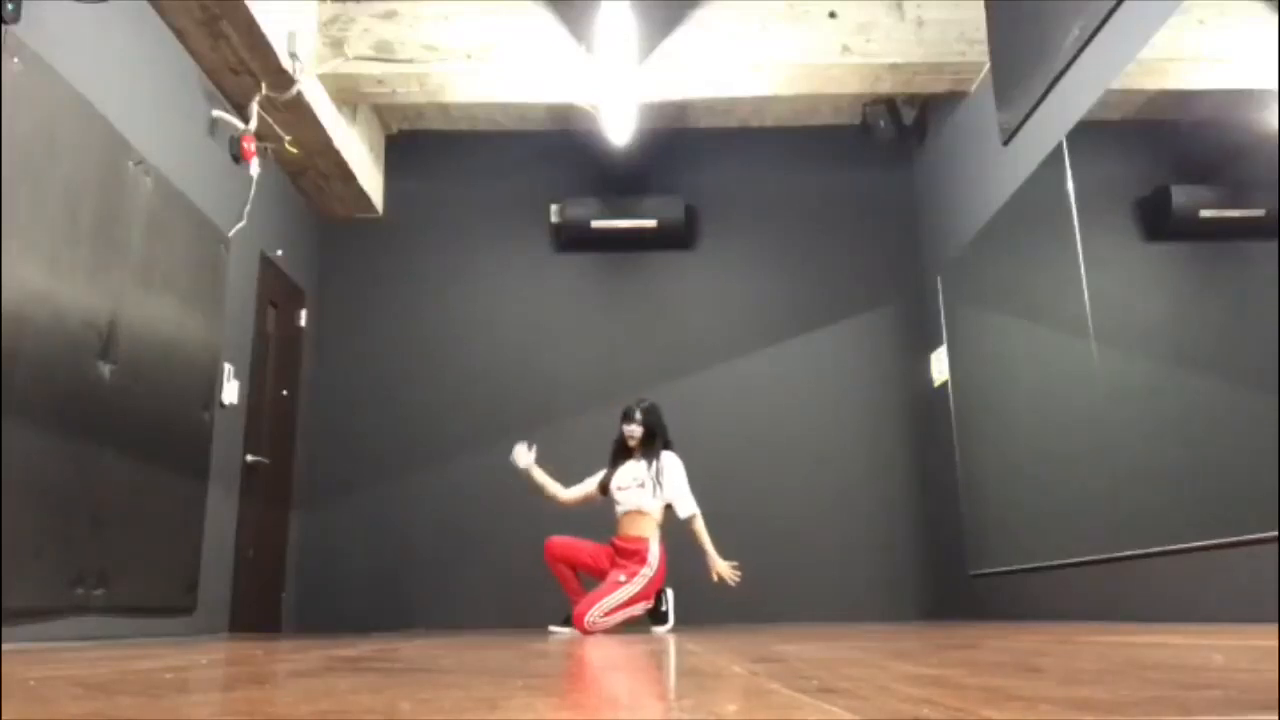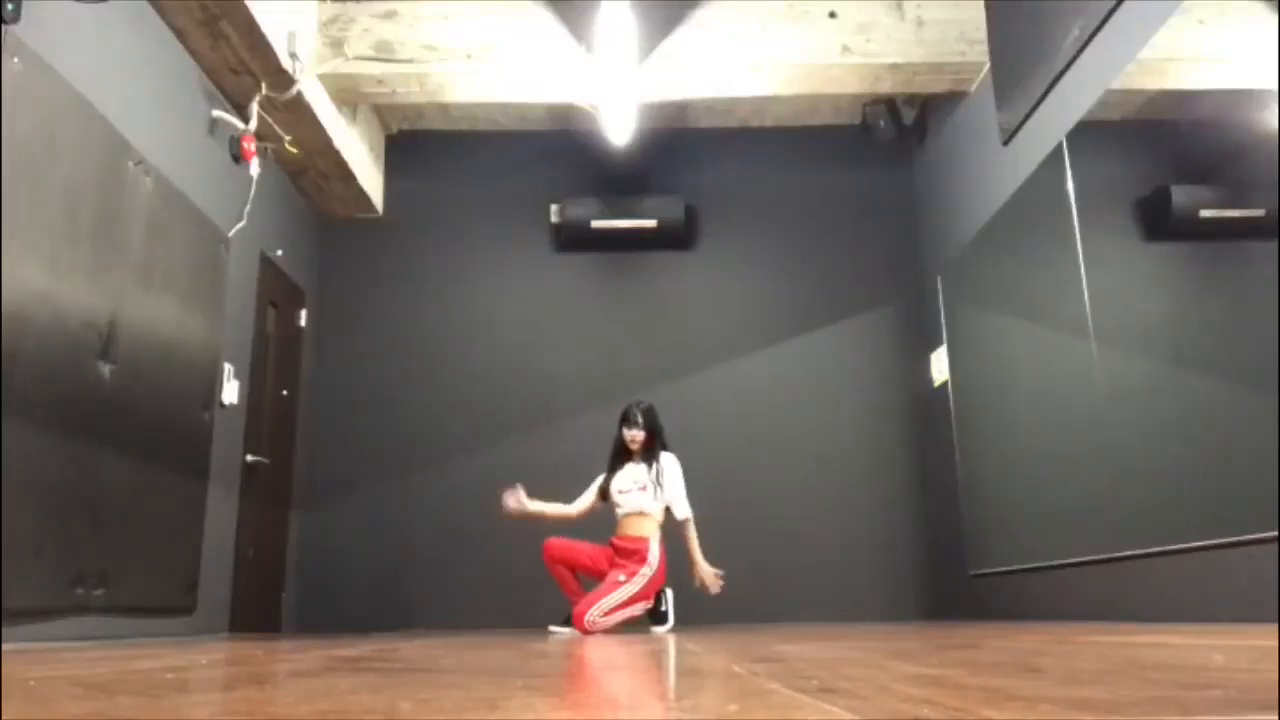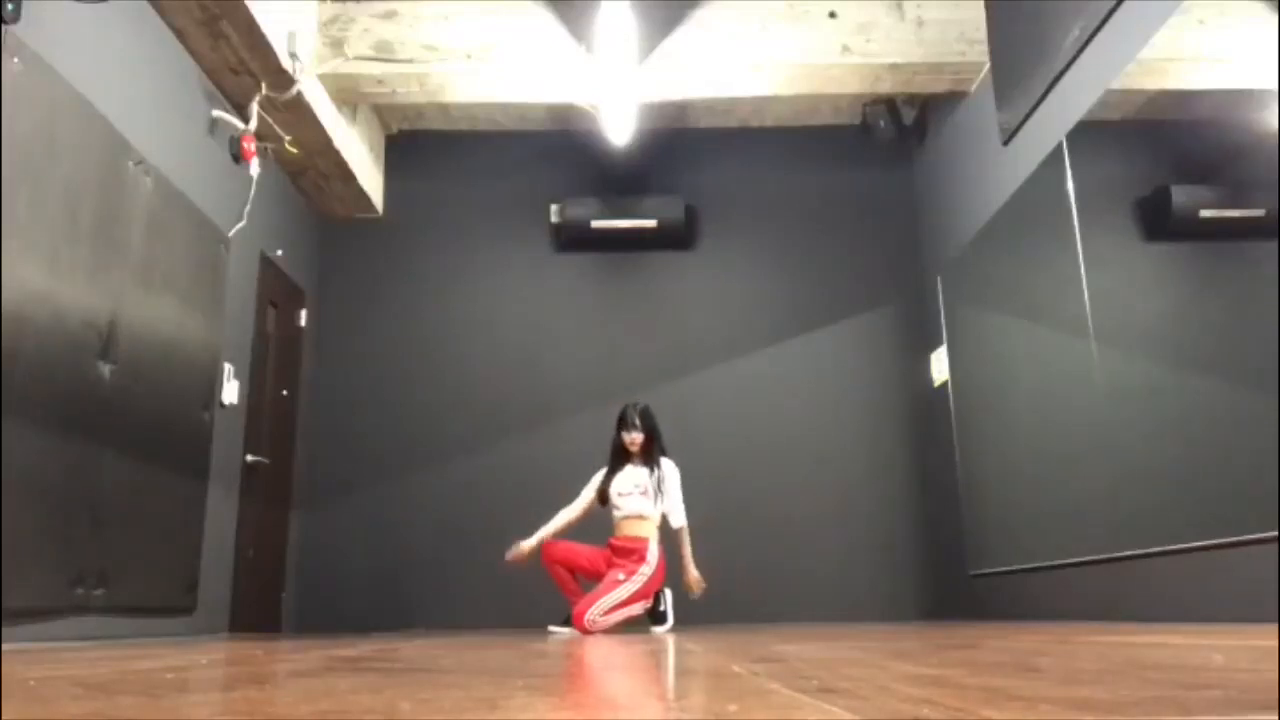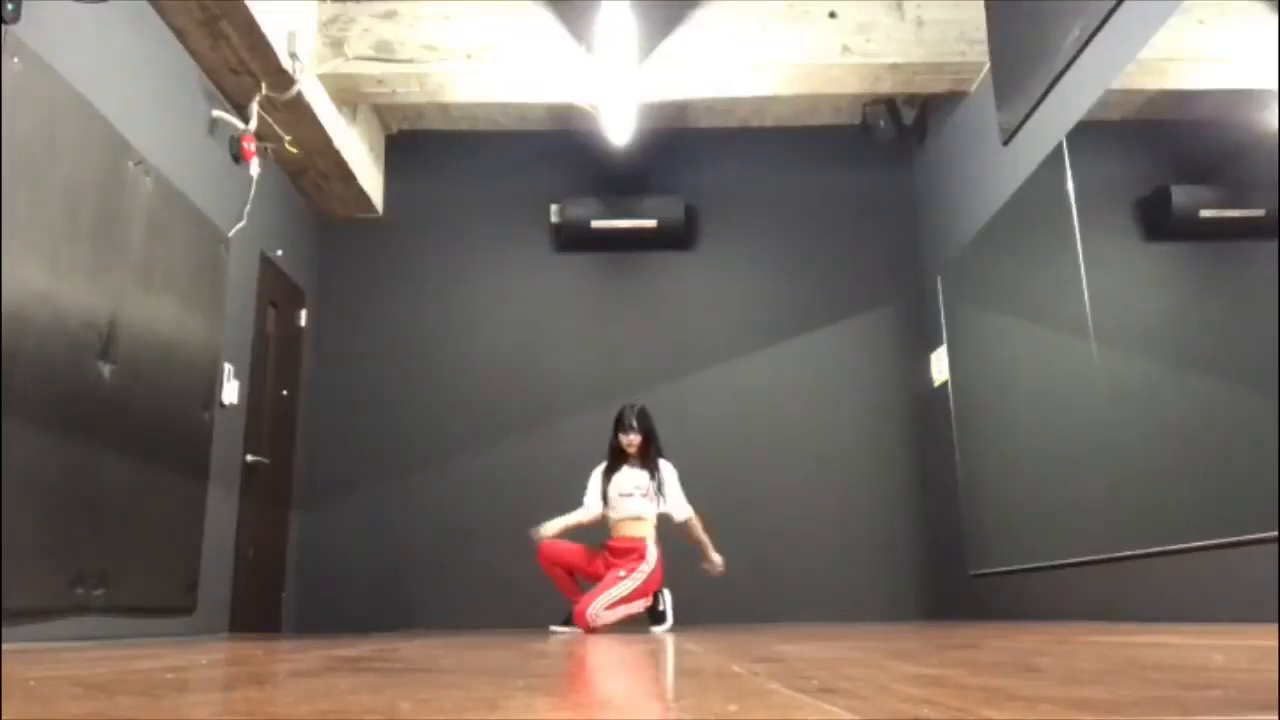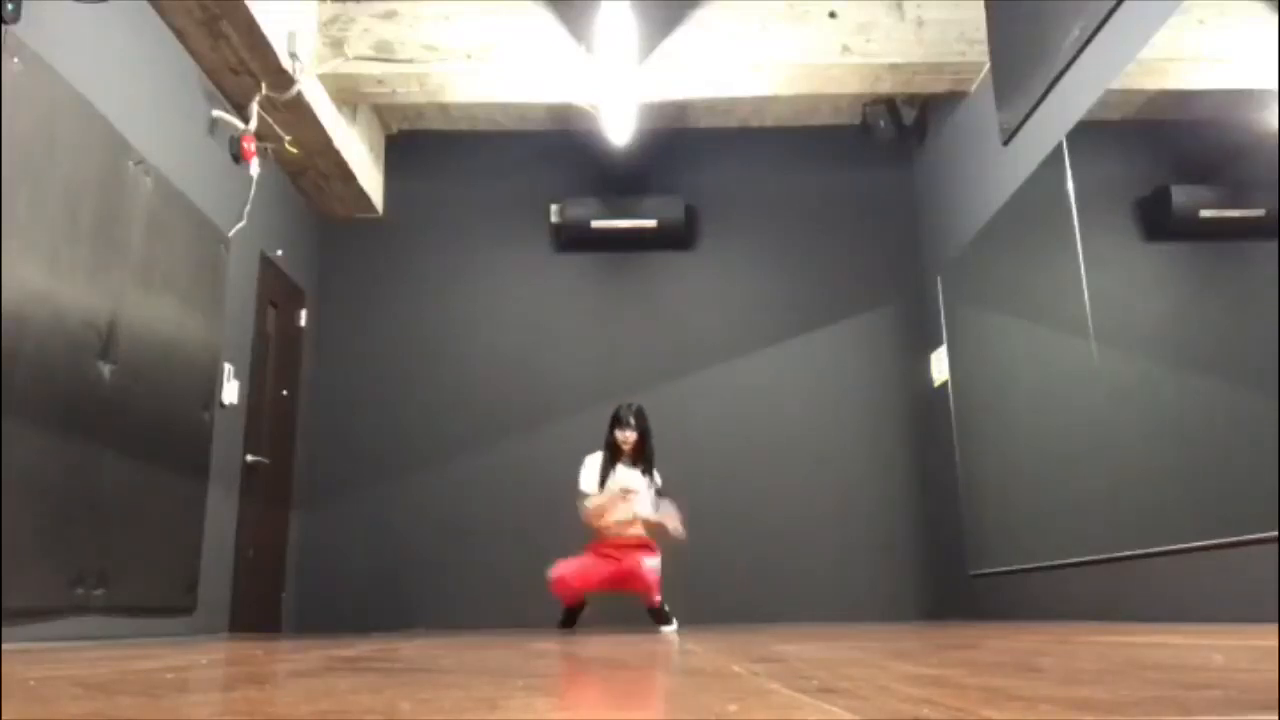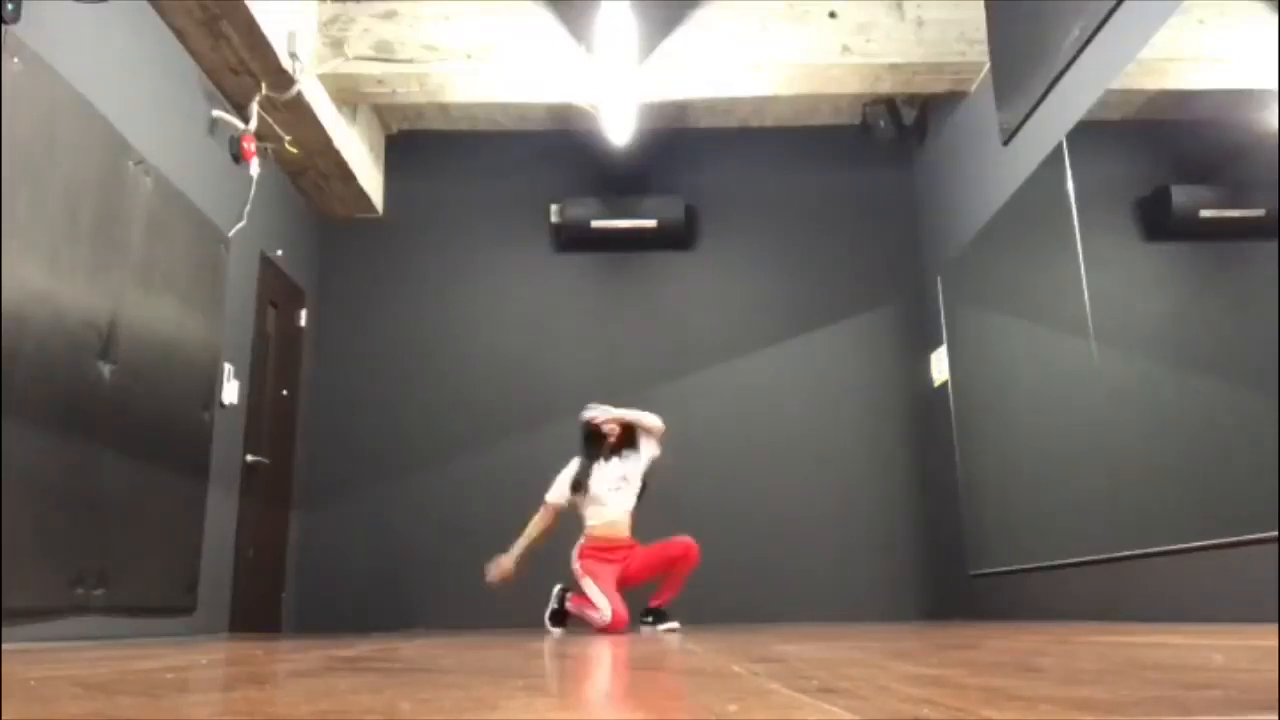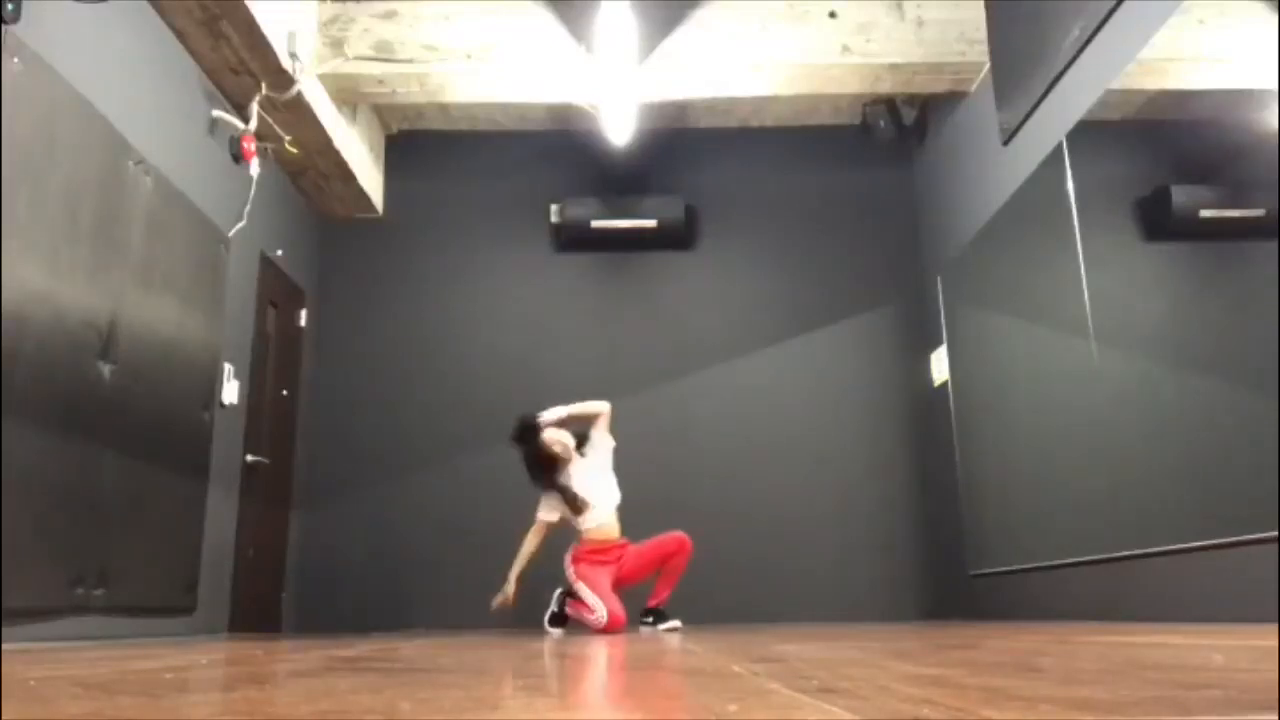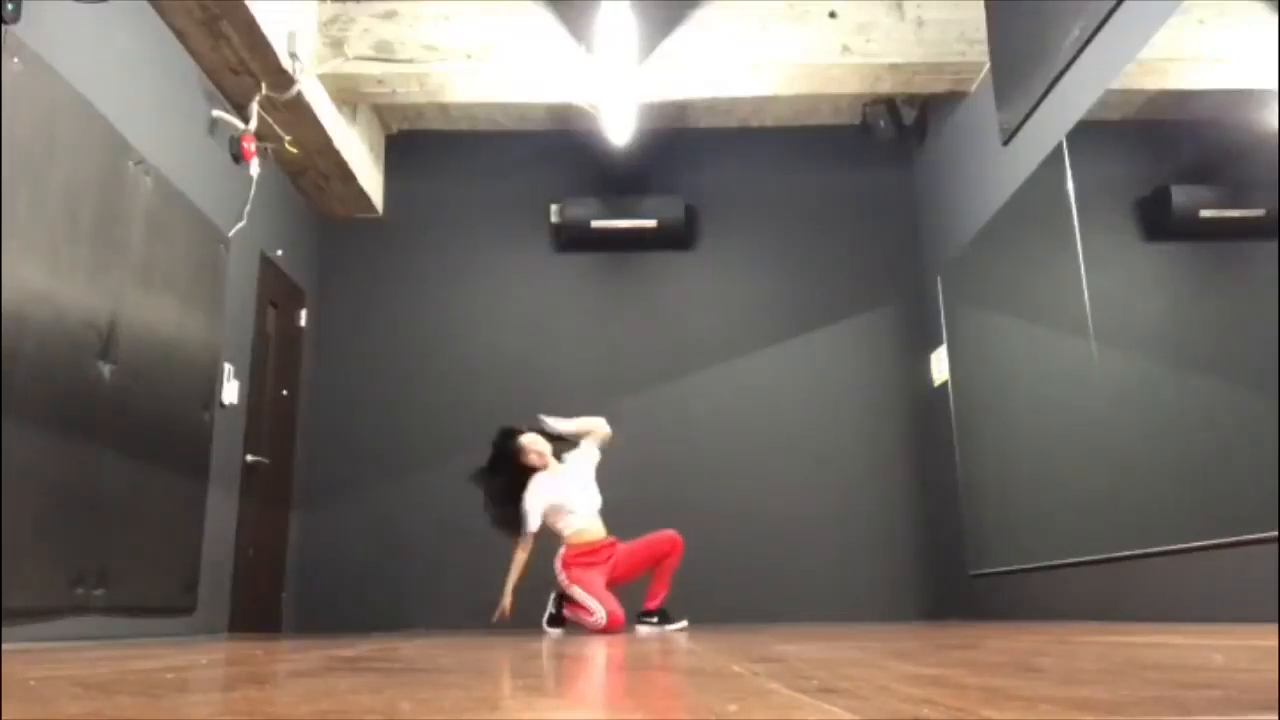
dt=0.2s
person 1, frame 1
left shoulder: (667, 461)
right shoulder: (617, 468)
left elbow: (691, 511)
right elbow: (567, 496)
left wrist: (712, 557)
right wrist: (531, 469)
left hip: (647, 559)
right hip: (616, 553)
left knee: (586, 621)
right knee: (555, 547)
left ankle: (652, 603)
right ankle: (582, 609)
person 1, frame 2
left shoulder: (666, 462)
right shoulder: (615, 471)
left elbow: (684, 514)
right elbow: (575, 510)
left wrist: (698, 562)
right wrist: (528, 506)
left hip: (647, 559)
right hip: (616, 554)
left knee: (586, 622)
right knee: (554, 549)
left ankle: (653, 602)
right ankle: (582, 609)
person 1, frame 3
left shoulder: (664, 468)
right shoulder: (610, 473)
left elbow: (678, 520)
right elbow: (574, 511)
left wrist: (688, 567)
right wrist: (533, 540)
left hip: (645, 558)
right hip: (613, 554)
left knee: (586, 621)
right knee: (548, 551)
left ankle: (653, 601)
person 1, frame 4
left shoulder: (661, 469)
right shoulder: (604, 471)
left elbow: (684, 514)
right elbow: (591, 512)
left wrist: (709, 551)
right wrist: (556, 524)
left hip: (643, 559)
right hip: (609, 556)
left knee: (587, 618)
right knee: (548, 549)
left ankle: (651, 602)
right ankle: (580, 610)
person 1, frame 5
left shoulder: (648, 473)
right shoulder: (596, 463)
left elbow: (649, 516)
right elbow: (590, 514)
left wrist: (665, 519)
right wrist: (619, 490)
left hip: (639, 550)
right hip: (602, 553)
left knee: (643, 567)
right knee: (560, 577)
left ankle: (656, 606)
right ankle: (573, 605)
person 1, frame 6
left shoulder: (633, 459)
right shoulder: (580, 467)
left elbow: (656, 425)
right elbow: (546, 514)
left wrist: (614, 414)
right wrist: (512, 555)
left hip: (629, 554)
right hip: (593, 557)
left knee: (687, 548)
right knee: (616, 620)
left ankle: (654, 612)
right ankle: (567, 600)
person 1, frame 7
left shoulder: (595, 455)
right shoulder: (559, 482)
left elbow: (602, 408)
right elbow: (537, 533)
left wrist: (562, 413)
right wrist: (512, 579)
left hip: (621, 554)
right hip: (587, 561)
left knee: (680, 542)
right knee: (614, 620)
left ankle: (651, 613)
right ankle: (566, 604)
person 1, frame 8
left shoulder: (576, 461)
right shoulder: (537, 490)
left elbow: (602, 428)
right elbow: (524, 543)
left wrist: (565, 427)
right wrist: (508, 591)
left hip: (610, 553)
right hip: (578, 564)
left knee: (671, 541)
right knee: (613, 621)
left ankle: (651, 614)
right ankle: (563, 607)
